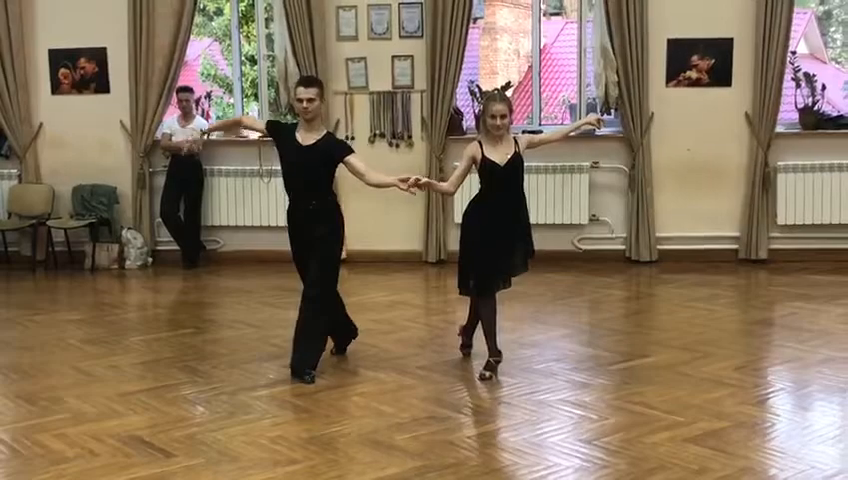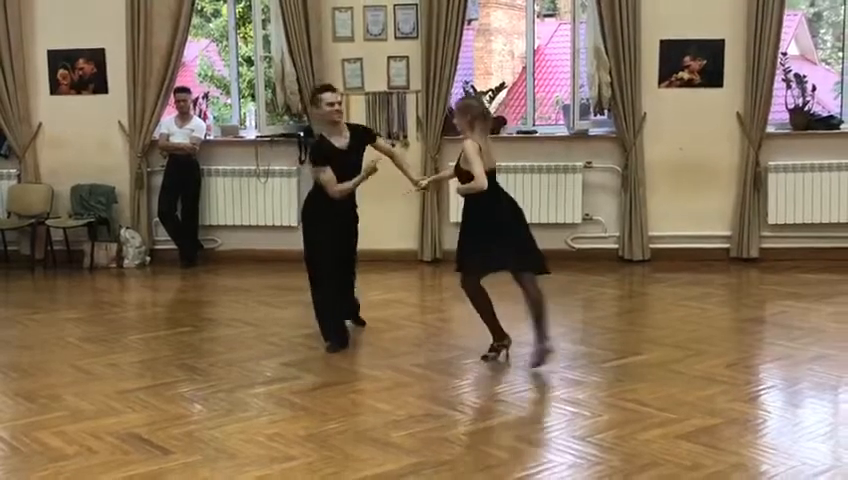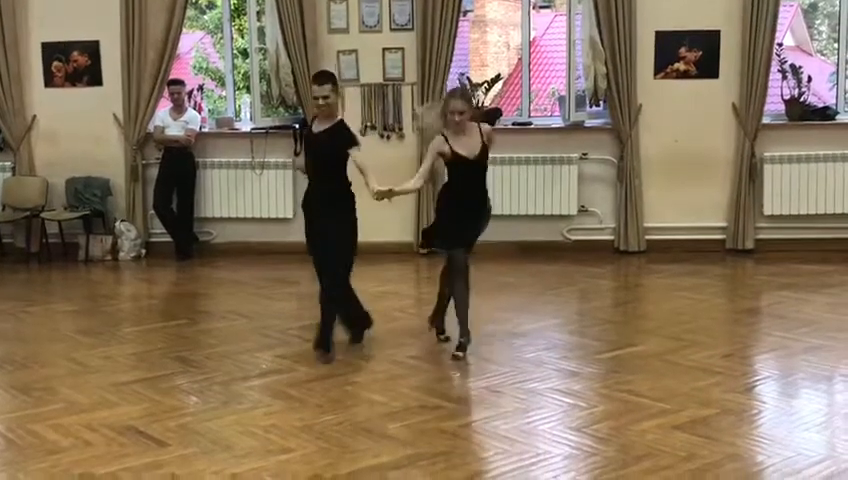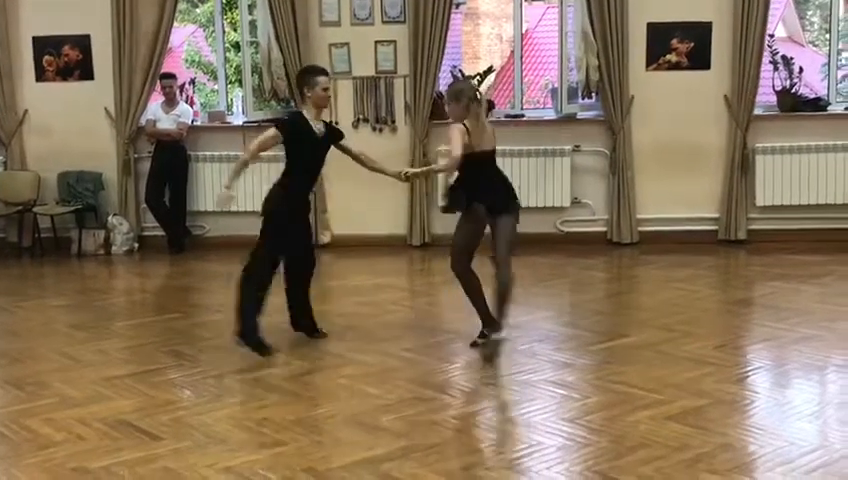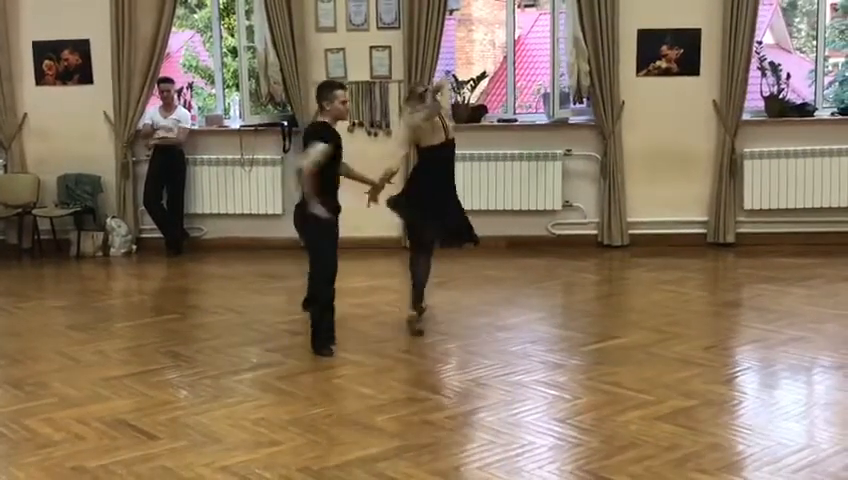
dt=1s
person 1, frame 1
left shoulder: (334, 145)
right shoulder: (282, 132)
left elbow: (367, 175)
right elbow: (242, 120)
left wrist: (396, 182)
right wrist: (204, 131)
left hip: (326, 221)
right hip: (297, 219)
left knee: (317, 289)
right knee: (319, 285)
left ankle: (304, 363)
right ankle: (344, 332)
person 1, frame 2
left shoulder: (360, 133)
right shoulder: (319, 148)
left elbow: (391, 153)
right elbow: (335, 191)
left wrist: (413, 179)
right wrist: (362, 175)
left hip: (347, 211)
right hip: (319, 214)
left knee: (346, 265)
right knee: (323, 270)
left ankle: (348, 309)
right ankle: (334, 333)
person 1, frame 3
left shoulder: (343, 132)
right shoulder: (310, 125)
left elbow: (360, 163)
left wrist: (373, 187)
right wrist: (306, 166)
left hip: (339, 207)
right hip: (313, 205)
left knee: (335, 270)
right knee: (325, 270)
left ankle: (326, 339)
right ankle: (357, 320)
person 1, frame 4
left shoulder: (328, 129)
right shoulder: (293, 123)
left elbow: (357, 156)
right elbow: (253, 151)
left wrist: (392, 173)
right wrist: (229, 185)
left hip: (298, 203)
right hip: (286, 204)
left knee: (302, 263)
right knee: (265, 262)
person 1, frame 5
left shoulder: (322, 130)
right shoulder: (323, 133)
left elbow: (339, 167)
right elbow: (307, 166)
left wrist: (373, 182)
right wrist: (312, 202)
left hip: (325, 209)
right hip: (314, 212)
left knee: (324, 264)
right knee: (324, 267)
left ankle: (313, 303)
right ankle: (322, 338)
person 2, frame 1
left shoulder: (521, 143)
right shoulder: (475, 149)
left elbow: (556, 135)
right elbow: (450, 187)
left wrist: (584, 122)
right wrist: (428, 183)
left hip: (511, 222)
right hip: (483, 223)
left knee: (487, 284)
right knee: (484, 285)
left ankle: (468, 330)
right ankle: (493, 354)
person 2, frame 2
left shoulder: (470, 144)
right shoulder: (483, 142)
left elbow: (480, 184)
right elbow: (457, 171)
left wrist: (462, 188)
right wrist: (432, 179)
left hip: (483, 221)
right hip: (501, 217)
left knee: (470, 282)
right knee: (525, 274)
left ankle: (499, 338)
right ankle: (541, 338)
person 2, frame 3
left shoulder: (484, 131)
right shoulder: (440, 142)
right elbow: (418, 181)
right wrist: (393, 191)
left hip: (474, 206)
right hip: (453, 209)
left knee: (455, 266)
right knee: (459, 268)
left ankle: (438, 317)
right ankle: (463, 334)
person 2, frame 4
left shoulder: (458, 129)
right shoulder: (487, 126)
left elbow: (456, 161)
left wrist: (431, 170)
right wrist: (420, 171)
left hip: (479, 202)
right hip: (504, 198)
left knee: (460, 263)
right knee: (502, 261)
left ankle: (490, 323)
right ankle: (496, 324)
person 2, frame 5
left shoulder: (415, 126)
right shoulder: (444, 115)
left elbow: (396, 167)
right elbow: (444, 84)
left hip: (422, 190)
right hip: (443, 192)
left knee: (419, 248)
right knee: (424, 250)
left ankle: (417, 306)
right ankle: (415, 308)
person 3, frame 1
left shoulder: (201, 123)
right shoulder: (169, 122)
left elbow: (196, 149)
right elbow: (163, 144)
left wrist: (173, 146)
right wrist: (184, 144)
left hip: (192, 167)
right hip: (175, 167)
left knee: (192, 213)
right knee: (167, 211)
left ankle: (191, 254)
right ankle: (192, 246)
person 3, frame 2
left shoulder: (199, 124)
right shoulder: (167, 122)
left elbow: (193, 149)
right elbow: (161, 144)
left wrist: (171, 147)
right wrist: (182, 145)
left hip: (189, 168)
right hip: (172, 167)
left knee: (189, 212)
right knee: (164, 210)
left ankle: (189, 252)
right ankle: (190, 245)
person 3, frame 3
left shoulder: (193, 116)
right shoulder: (161, 114)
left elbow: (188, 141)
right elbow: (156, 137)
left wrist: (166, 139)
right wrist: (178, 137)
left hip: (185, 160)
right hip: (168, 159)
left knee: (185, 204)
right knee: (160, 203)
left ankle: (184, 245)
right ankle: (185, 238)
person 3, frame 4
left shoulder: (185, 109)
right shoulder: (153, 107)
left elbow: (179, 135)
right elbow: (148, 131)
left wrist: (158, 134)
right wrist: (169, 131)
left hip: (177, 153)
right hip: (159, 153)
left knee: (177, 198)
right knee: (152, 197)
left ankle: (176, 238)
right ankle: (178, 231)
person 3, frame 5
left shoulder: (183, 114)
right shoulder: (151, 112)
left elbow: (180, 139)
right elbow: (143, 134)
left wrist: (156, 140)
right wrist: (158, 128)
left hip: (175, 157)
right hip: (157, 157)
left knee: (175, 200)
right knee: (150, 200)
left ankle: (174, 240)
right ankle: (176, 234)
